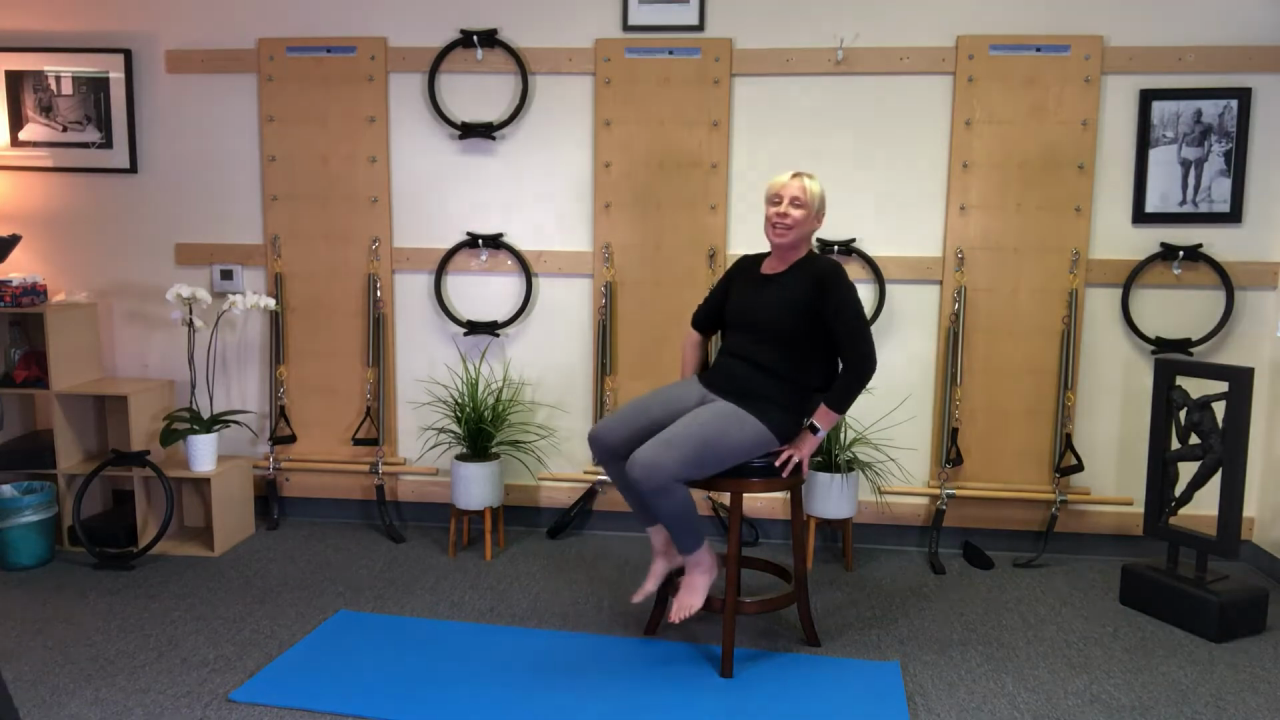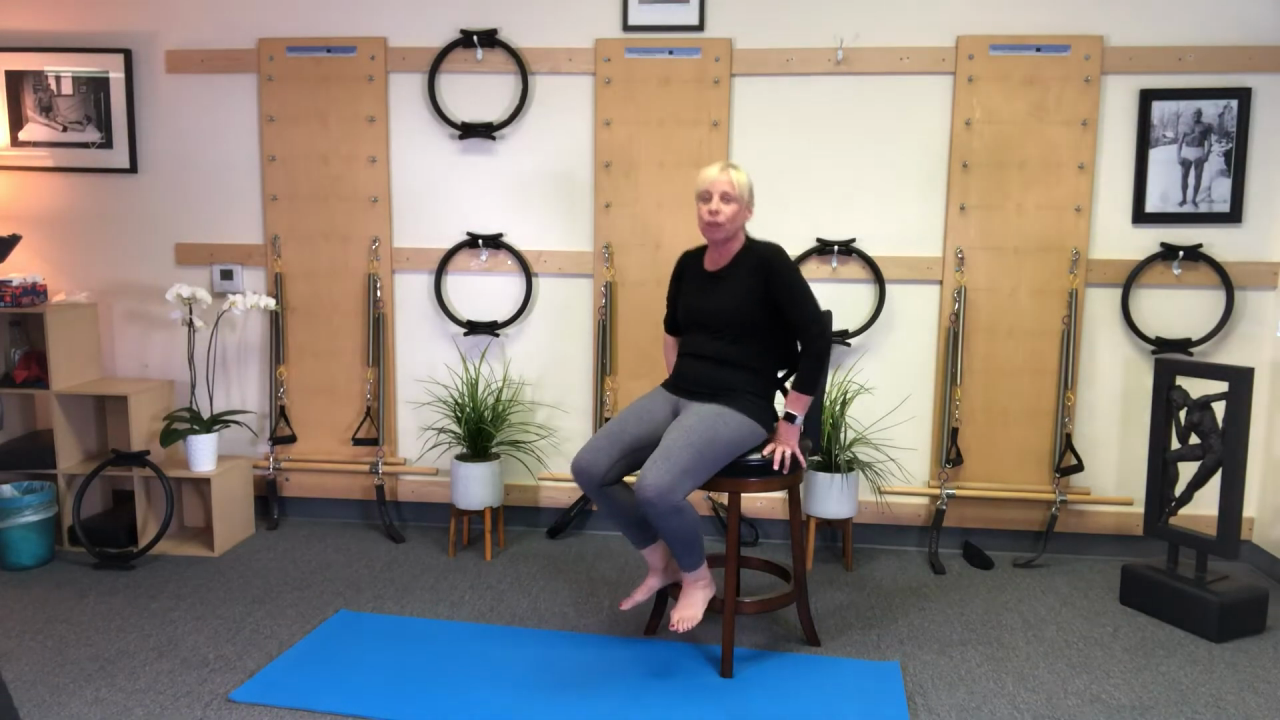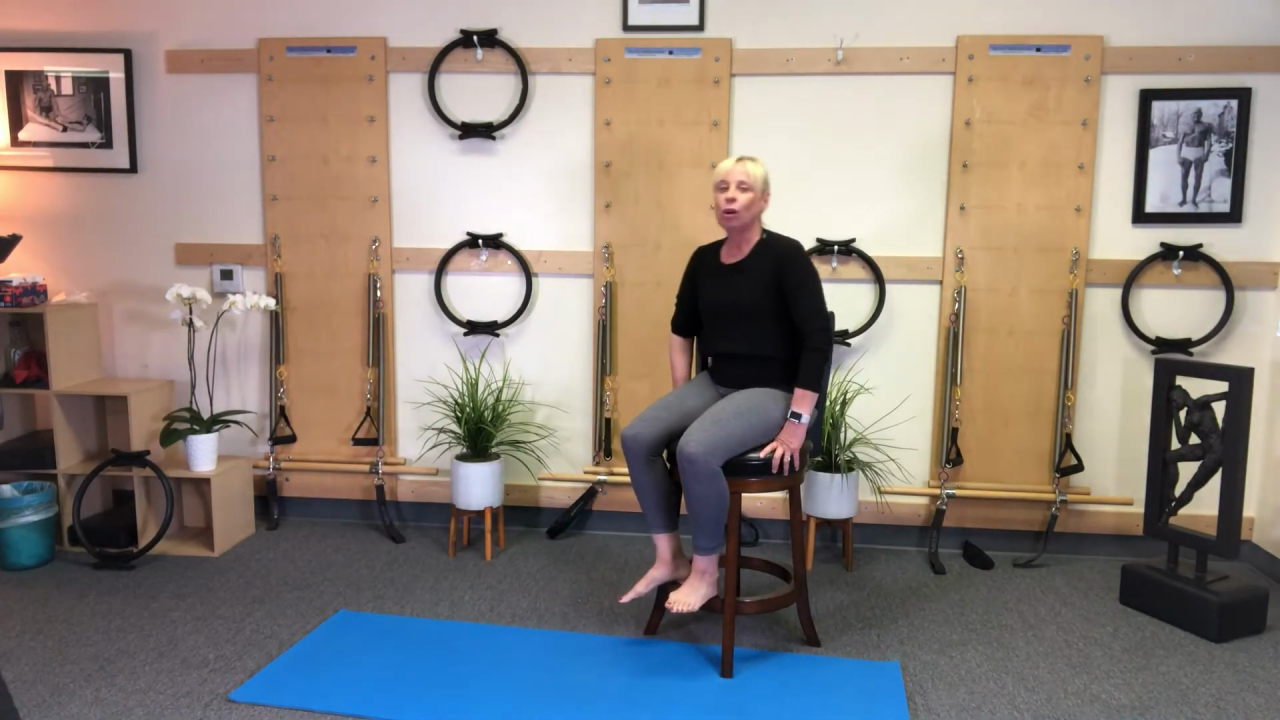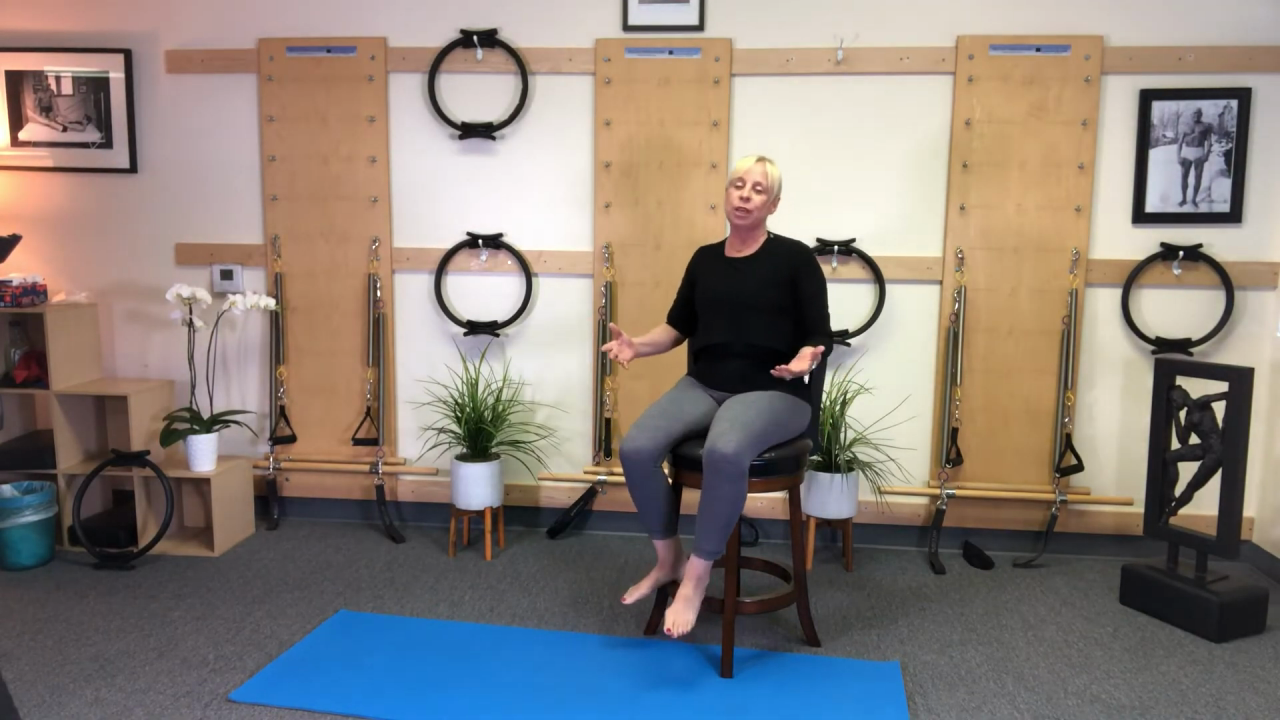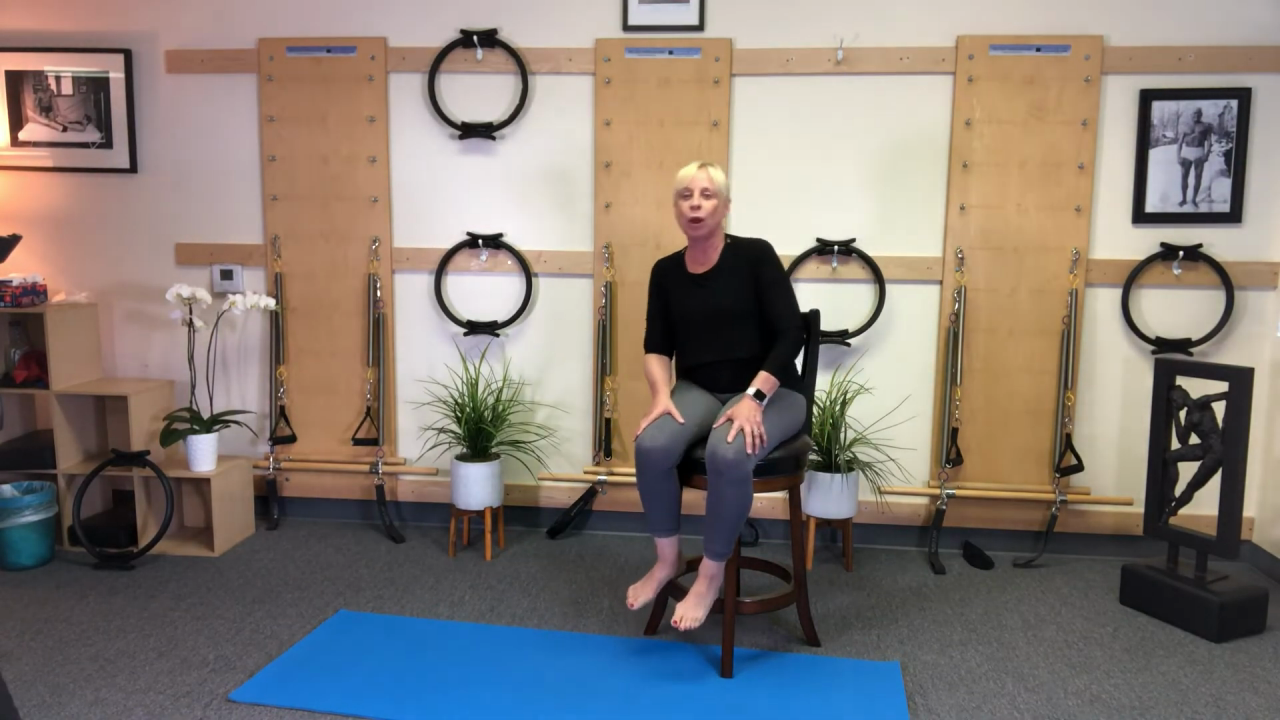
dt=1s
person 1, frame 1
left shoulder: (826, 276)
right shoulder: (745, 268)
left elbow: (861, 362)
right elbow: (699, 329)
left wrist: (813, 434)
right wrist: (685, 397)
left hip: (762, 413)
right hip: (709, 388)
left knee: (648, 467)
right knee: (605, 439)
left ankle: (701, 562)
right ankle: (665, 547)
person 1, frame 2
left shoulder: (769, 262)
right shoulder: (688, 264)
left elbow: (816, 341)
left wrist: (789, 422)
left hip: (736, 406)
right hip: (677, 395)
left knee: (658, 488)
right knee: (589, 469)
left ankle: (698, 580)
right ankle: (662, 565)
person 1, frame 3
left shoulder: (786, 256)
right shoulder: (703, 260)
left elbow: (818, 341)
right elbow: (681, 332)
left wrist: (797, 422)
right wrist: (679, 406)
left hip: (774, 391)
right hip: (716, 383)
left knee: (695, 450)
right knee: (637, 437)
left ankle: (705, 572)
right ankle: (669, 559)
person 1, frame 4
left shoulder: (794, 257)
right shoulder: (704, 259)
left elbow: (819, 333)
right elbow: (678, 325)
left wrist: (805, 358)
right wrist: (638, 345)
left hip: (771, 392)
right hip: (703, 385)
left knee: (724, 452)
right knee: (635, 449)
left ankle: (697, 576)
right ankle: (668, 560)
person 1, frame 5
left shoulder: (755, 256)
right shoulder: (665, 271)
left elbow: (791, 335)
right elbow: (657, 346)
left wrist: (752, 399)
right wrist: (661, 396)
left hip: (769, 392)
right hip: (700, 389)
left knee: (728, 456)
right knee: (651, 446)
left ankle: (711, 575)
right ankle: (667, 561)
